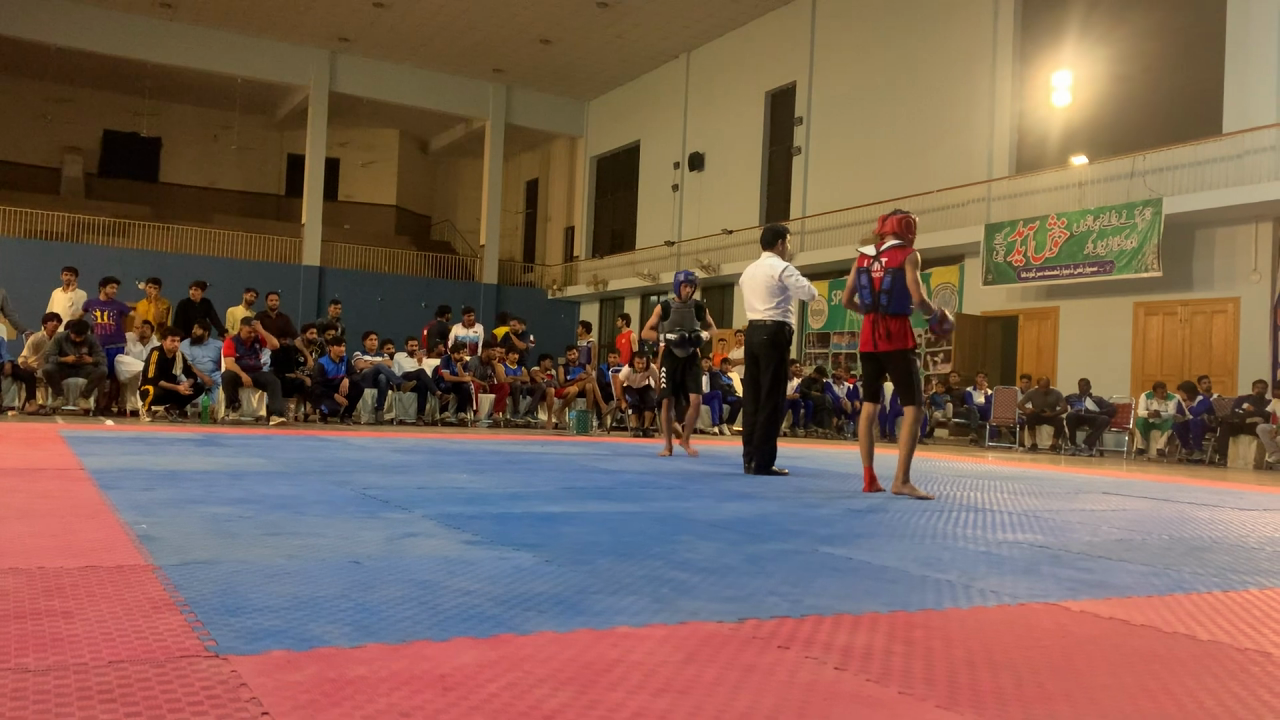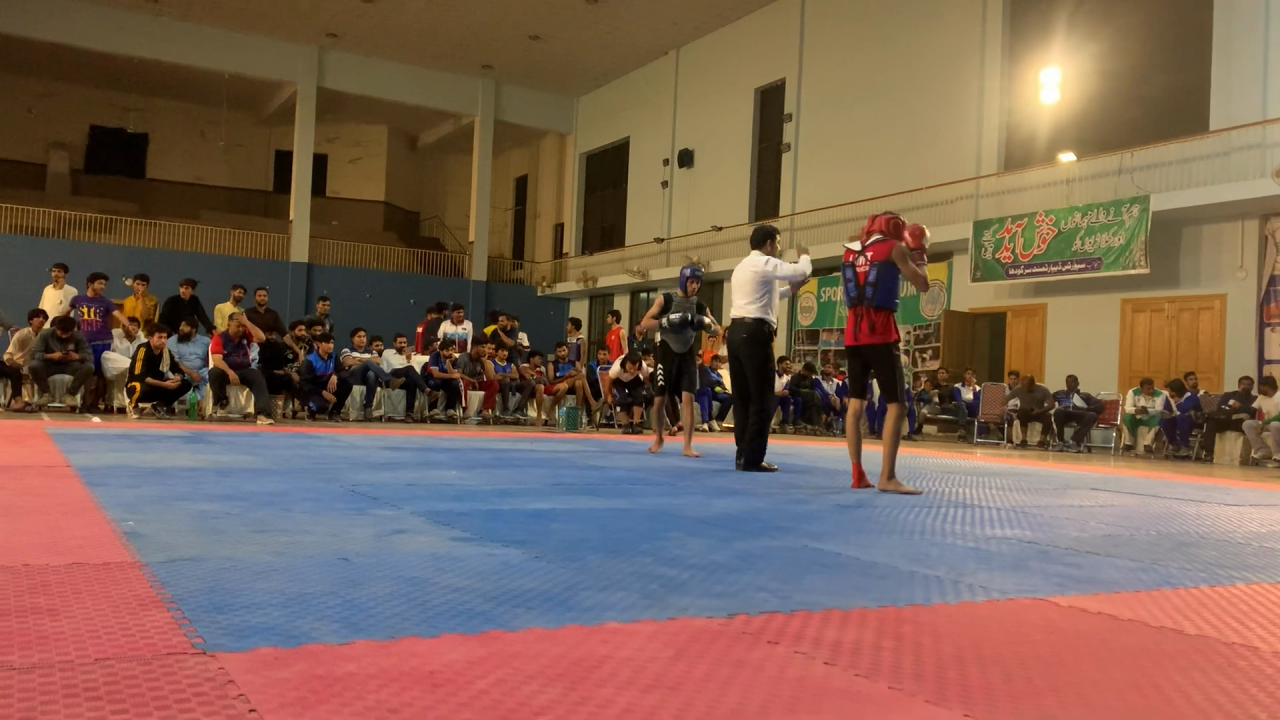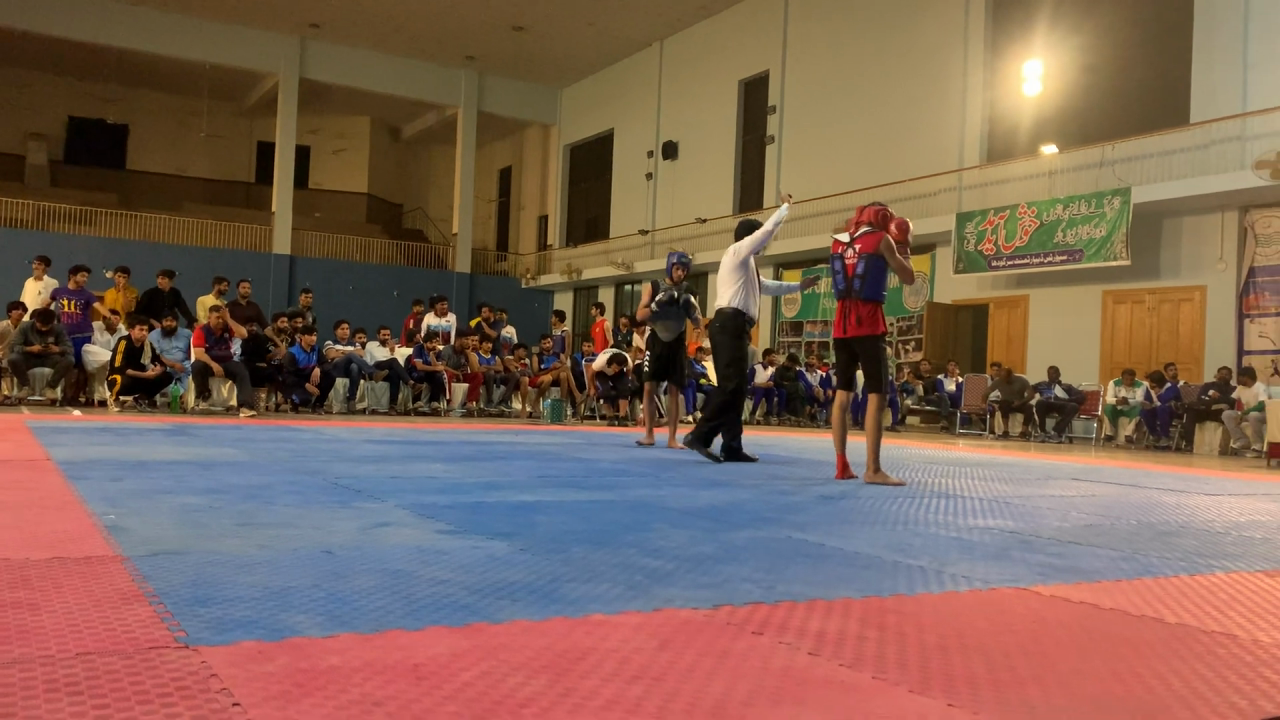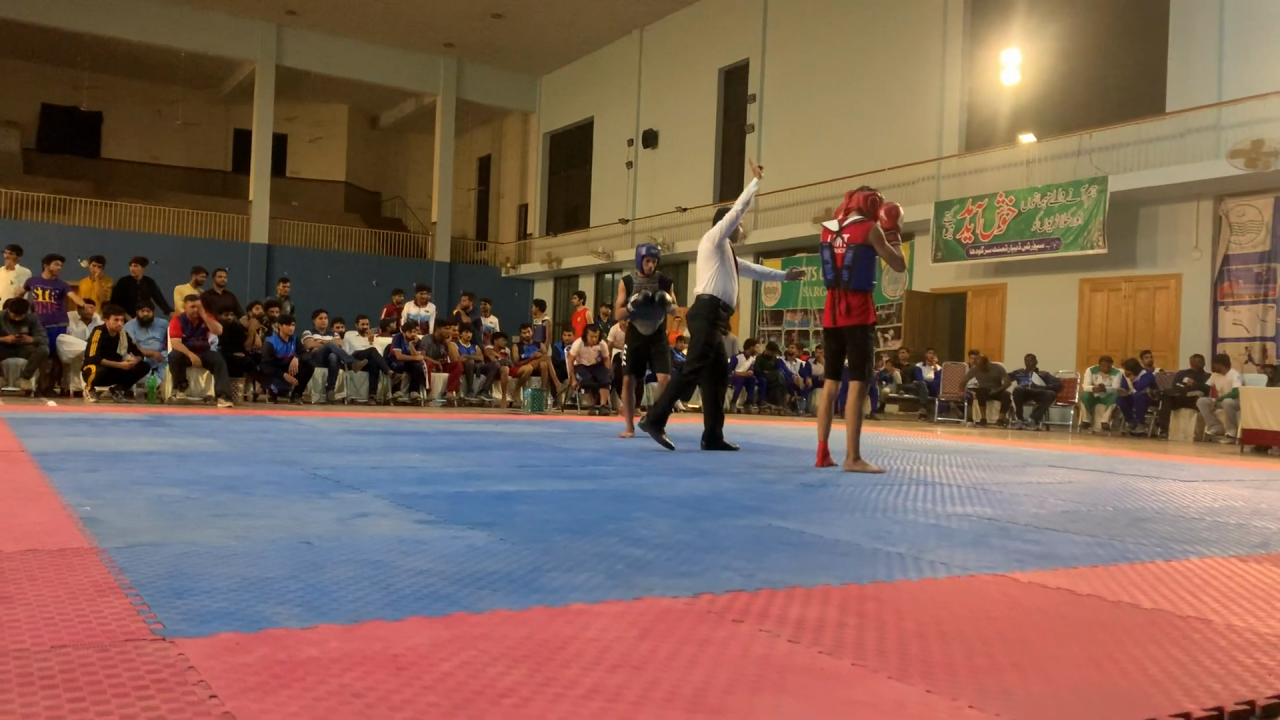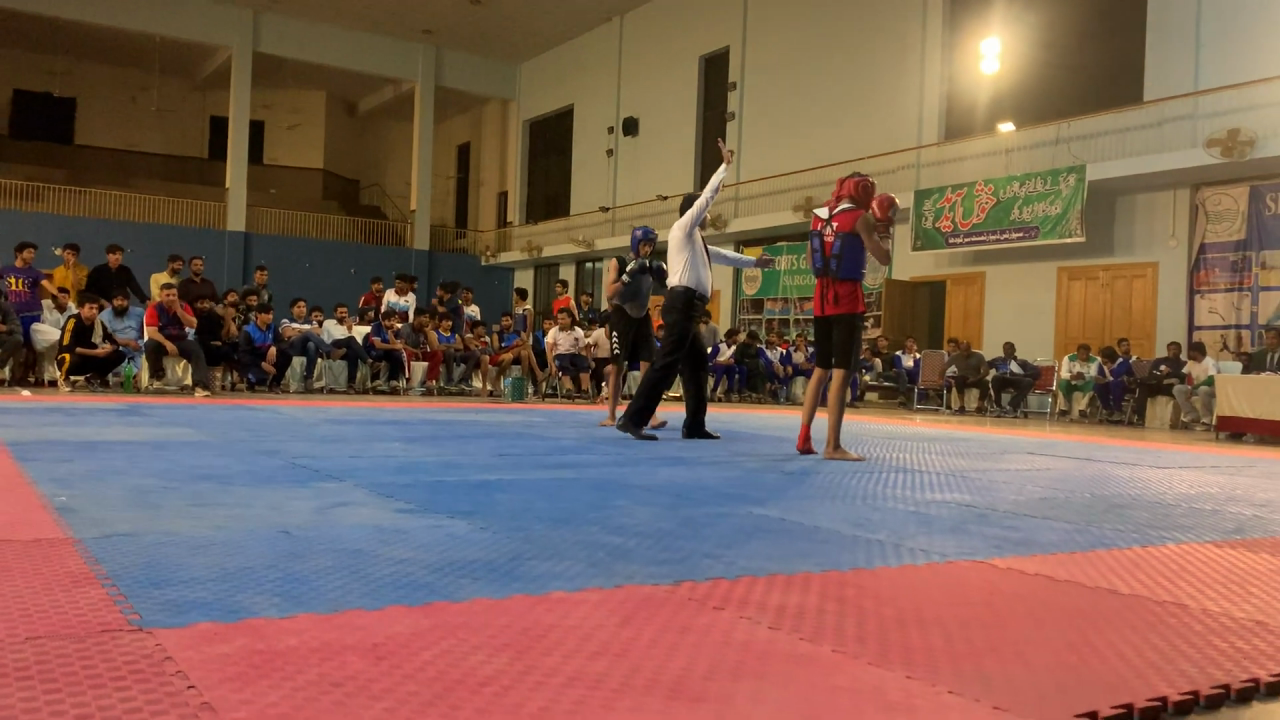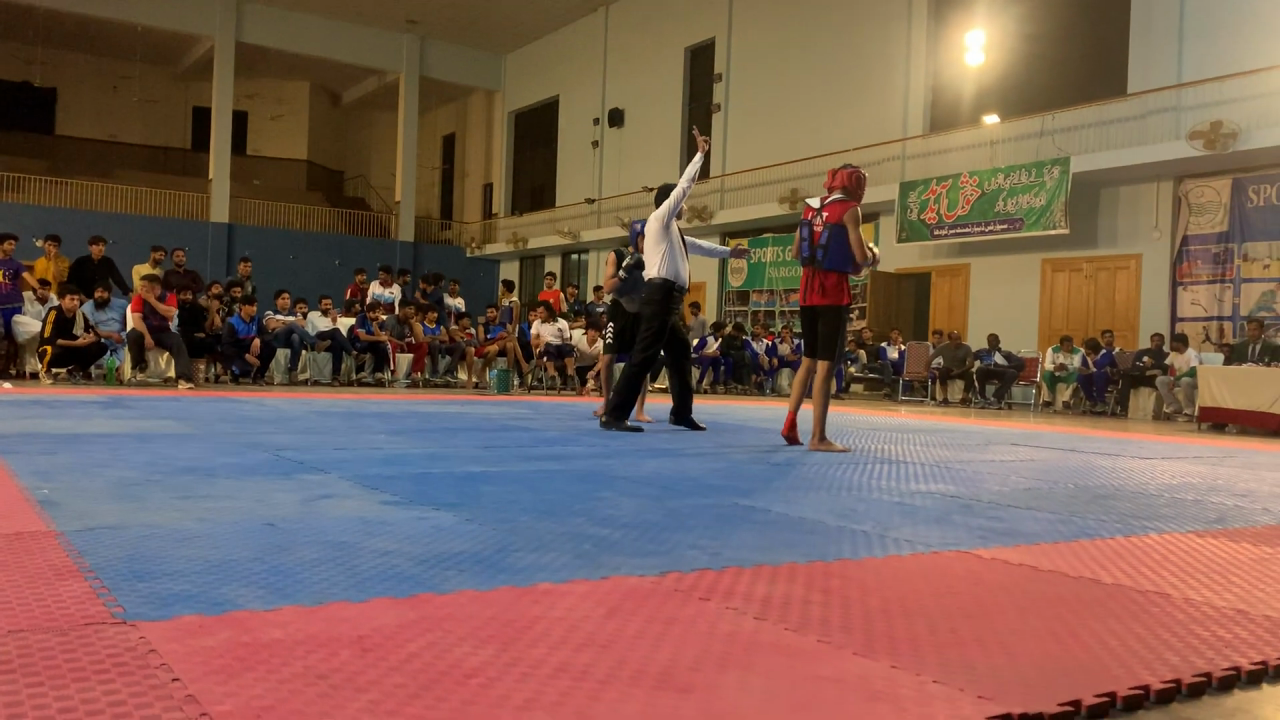
dt=0.3s
person 1, frame 1
left shoulder: (864, 256)
right shoulder: (908, 254)
left elbow: (846, 299)
right elbow: (918, 299)
right wrist: (936, 314)
left hip: (869, 336)
right hip: (897, 338)
left knee: (870, 406)
right knee: (913, 408)
left ankle: (869, 479)
right ankle: (902, 479)
person 1, frame 2
left shoulder: (850, 251)
right shoulder: (893, 248)
right elbow: (922, 284)
right wrist: (917, 254)
left hip: (854, 331)
right hip: (880, 332)
left knee: (856, 403)
right knee: (896, 405)
left ankle: (858, 475)
right ankle: (887, 477)
person 1, frame 3
left shoulder: (838, 242)
right shoulder: (881, 240)
right elbow: (908, 278)
right wrist: (902, 246)
left hip: (842, 323)
right hip: (868, 324)
left knee: (843, 394)
right knee: (876, 396)
left ankle: (842, 466)
right ankle: (873, 469)
person 1, frame 4
left shoulder: (828, 230)
right shoulder: (869, 228)
right elbow: (899, 265)
right wrist: (893, 233)
left hip: (831, 312)
right hip: (858, 313)
left knee: (831, 384)
right knee: (858, 385)
left ankle: (823, 453)
right ankle: (852, 457)
person 1, frame 5
left shoulder: (818, 217)
right shoulder: (860, 218)
right elbow: (883, 258)
right wrist: (884, 227)
left hip: (822, 300)
right hip: (847, 301)
left knee: (821, 370)
right knee: (841, 373)
left ankle: (804, 436)
right ankle: (832, 445)
person 1, frame 6
left shoulder: (810, 207)
right shoulder: (849, 210)
left elbow: (797, 251)
right elbow: (860, 258)
right wrist: (869, 257)
left hip: (808, 290)
right hip: (833, 292)
left knee: (808, 360)
right knee: (826, 364)
left ankle: (790, 422)
right ankle: (818, 437)
person 2, frame 1
left shoulder: (749, 271)
right shoulder: (781, 268)
right elbow: (809, 293)
right wrist: (801, 285)
left hip: (753, 333)
right hip: (774, 334)
left knee: (753, 399)
right knee: (771, 400)
left ankle: (750, 458)
right ankle: (762, 462)
person 2, frame 2
left shoulder: (741, 268)
right shoulder: (765, 263)
right elbow: (801, 271)
left wrist: (789, 289)
right wrist: (804, 257)
left hip: (737, 331)
right hip: (755, 333)
left knee: (743, 397)
right knee: (761, 398)
left ankle: (744, 455)
right ankle: (752, 457)
person 2, frame 3
left shoulder: (744, 265)
right shoulder: (739, 250)
left elbow: (768, 287)
right elbow: (769, 229)
left wrist: (799, 286)
right wrist: (785, 206)
left hip: (728, 325)
right hip: (730, 325)
left knee: (733, 386)
right knee: (732, 385)
left ankle: (731, 447)
right ankle: (700, 436)
person 2, frame 4
left shoulder: (727, 254)
right shoulder: (714, 239)
left elbow: (754, 270)
right elbow: (738, 208)
left wrist: (784, 275)
right wrist: (756, 180)
left hip: (714, 316)
right hip: (708, 312)
left knee: (715, 376)
right knee: (694, 369)
left ankle: (713, 436)
right ankle: (654, 419)
person 2, frame 5
left shoulder: (696, 241)
right shoulder: (683, 228)
left elbow: (723, 256)
right elbow: (707, 196)
left wrist: (753, 261)
right wrist: (725, 165)
left hip: (688, 306)
right hip: (683, 304)
left knee: (696, 364)
right knee: (667, 362)
left ankle: (694, 425)
right ankle: (633, 419)
person 2, frame 6
left shoulder: (671, 231)
right shoulder: (659, 220)
left elbow: (697, 246)
right elbow: (684, 185)
left wrist: (728, 252)
right wrist: (700, 153)
left hip: (666, 298)
right hip: (661, 295)
left knee: (680, 353)
right knee: (644, 356)
left ankle: (682, 413)
right ankle: (614, 414)
person 3, frame 1
left shoulder: (699, 307)
right shoulder: (663, 307)
left elbow: (711, 328)
right elbow: (646, 333)
left wrist: (703, 336)
right wrist: (666, 337)
left hip: (691, 358)
right hip: (671, 357)
left knee: (696, 400)
right knee: (667, 402)
left ankle: (685, 439)
right ankle: (668, 445)
person 3, frame 2
left shoulder: (699, 306)
right shoulder: (665, 299)
left elbow: (717, 331)
right elbow: (645, 322)
left wrist: (707, 324)
right wrist: (667, 321)
left hip: (687, 355)
right hip: (667, 353)
left knee: (688, 399)
right knee: (660, 400)
left ankle: (687, 446)
right ankle: (658, 438)
person 3, frame 3
left shoulder: (689, 292)
right shoulder: (652, 287)
left elbow: (699, 323)
right elbow: (639, 316)
left wrist: (692, 310)
right wrist: (657, 304)
left hip: (677, 343)
right hip: (656, 341)
left knee: (674, 392)
right knee: (649, 387)
left ankle: (672, 438)
right ankle: (649, 435)
person 3, frame 4
left shoulder: (665, 282)
right shoulder: (626, 282)
left elbow: (674, 311)
right elbow: (618, 315)
left wrist: (668, 303)
right wrist: (633, 304)
left hip: (657, 336)
right hip: (635, 334)
left knee: (665, 380)
right knee: (628, 381)
right ankle: (629, 427)
person 3, frame 5
left shoulder: (653, 265)
right shoulder: (618, 263)
right elbow: (609, 293)
left wrist: (664, 275)
right wrist: (629, 275)
left hip: (643, 319)
right hip: (621, 318)
left knee: (648, 368)
right knee: (617, 368)
left ankle: (652, 416)
right ankle: (612, 415)
person 3, frame 6
right shoulder: (616, 256)
right elbow: (607, 287)
right wrist: (625, 270)
left hip: (641, 314)
right hip: (618, 312)
right knee: (607, 360)
left ankle: (640, 411)
right ankle: (606, 402)
